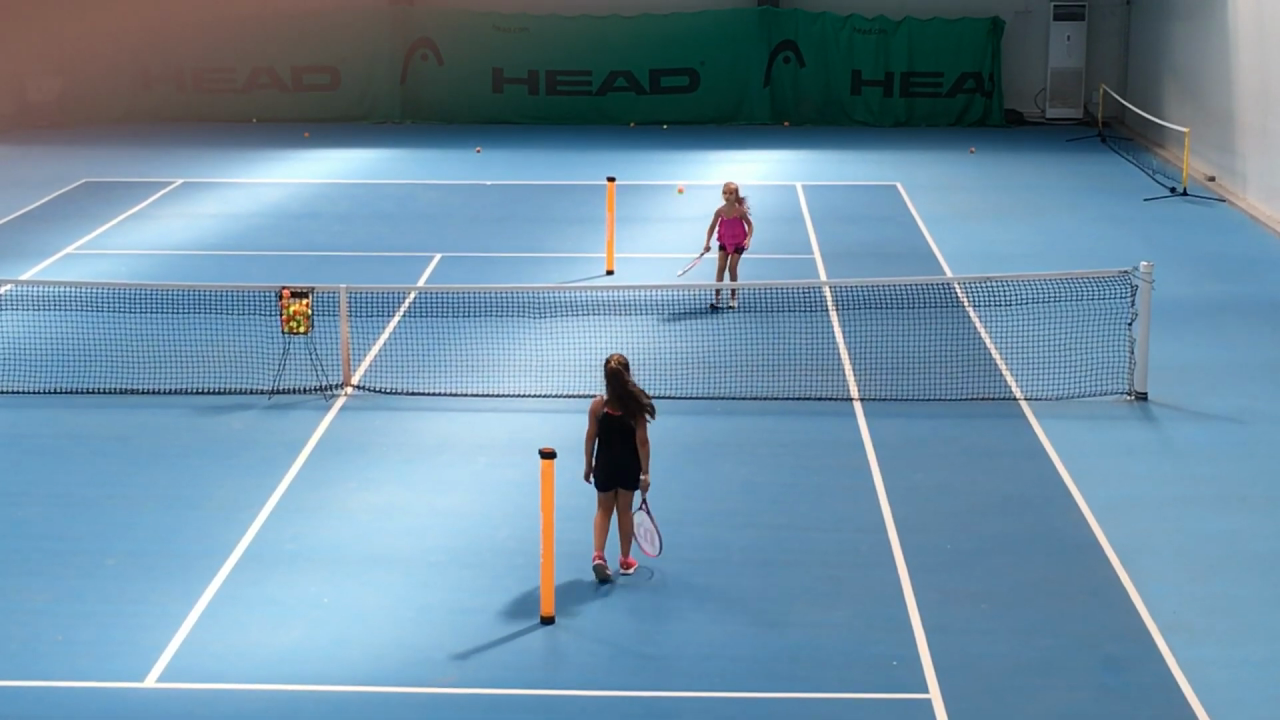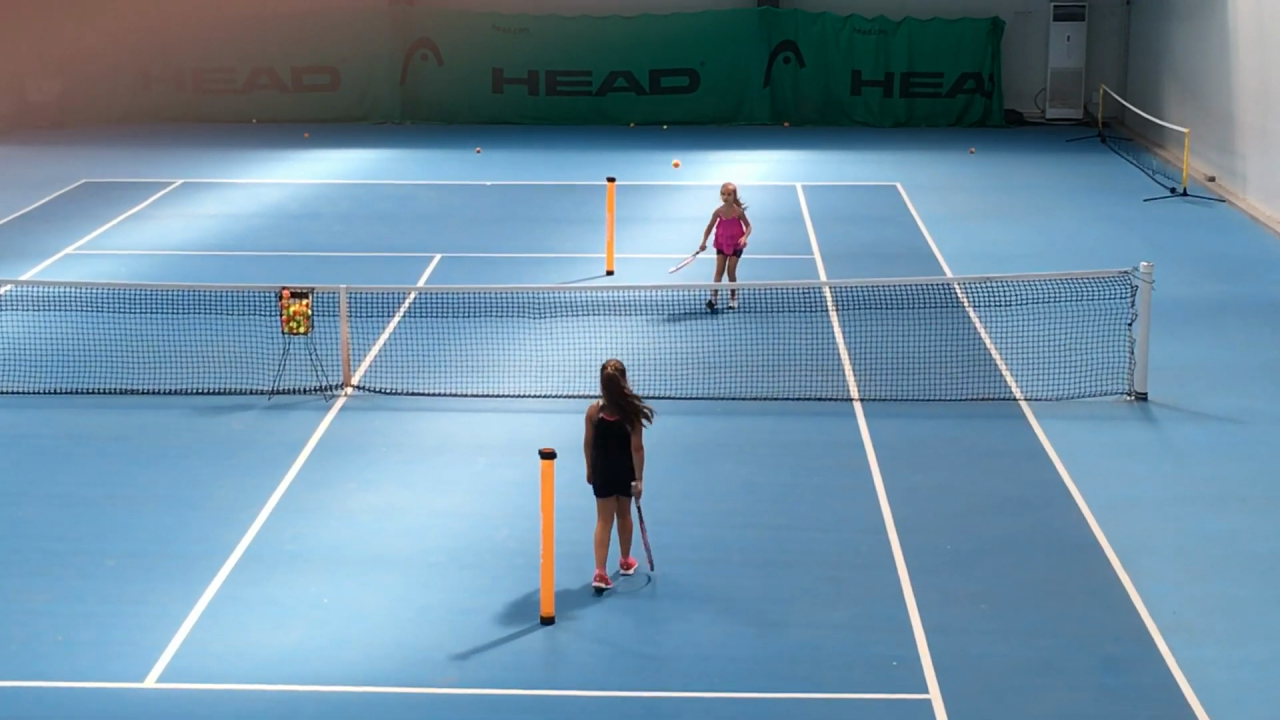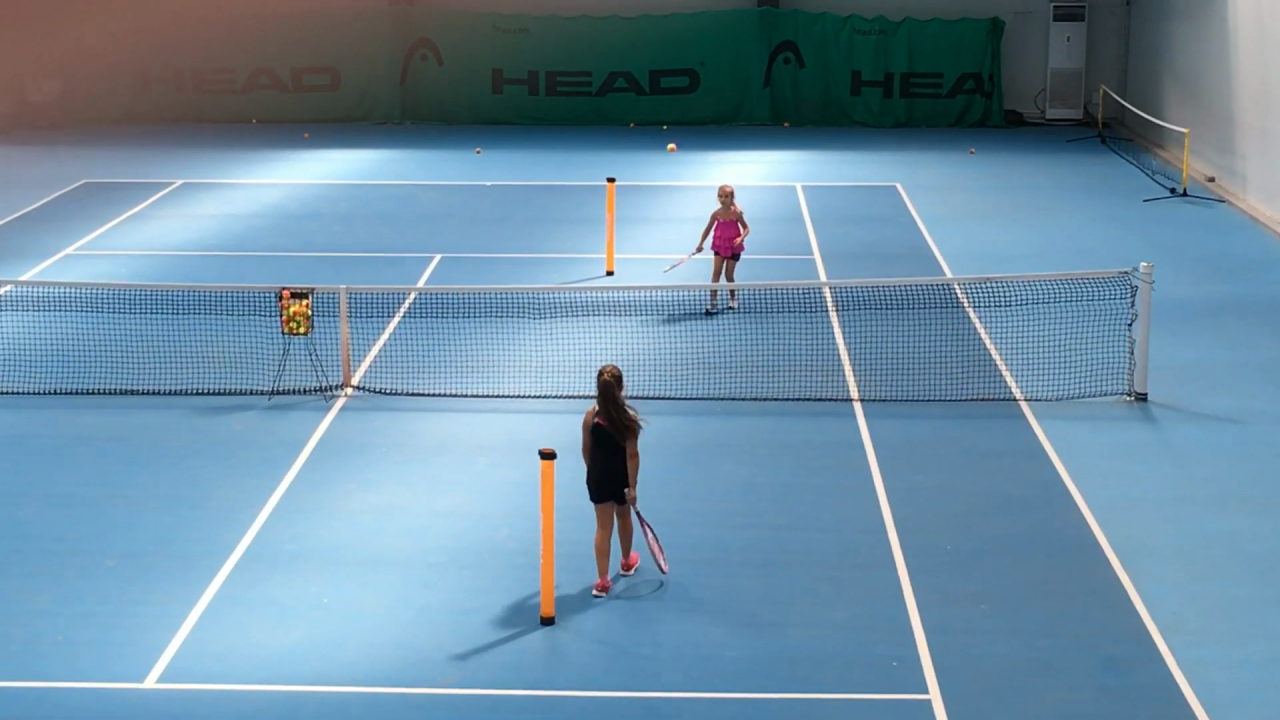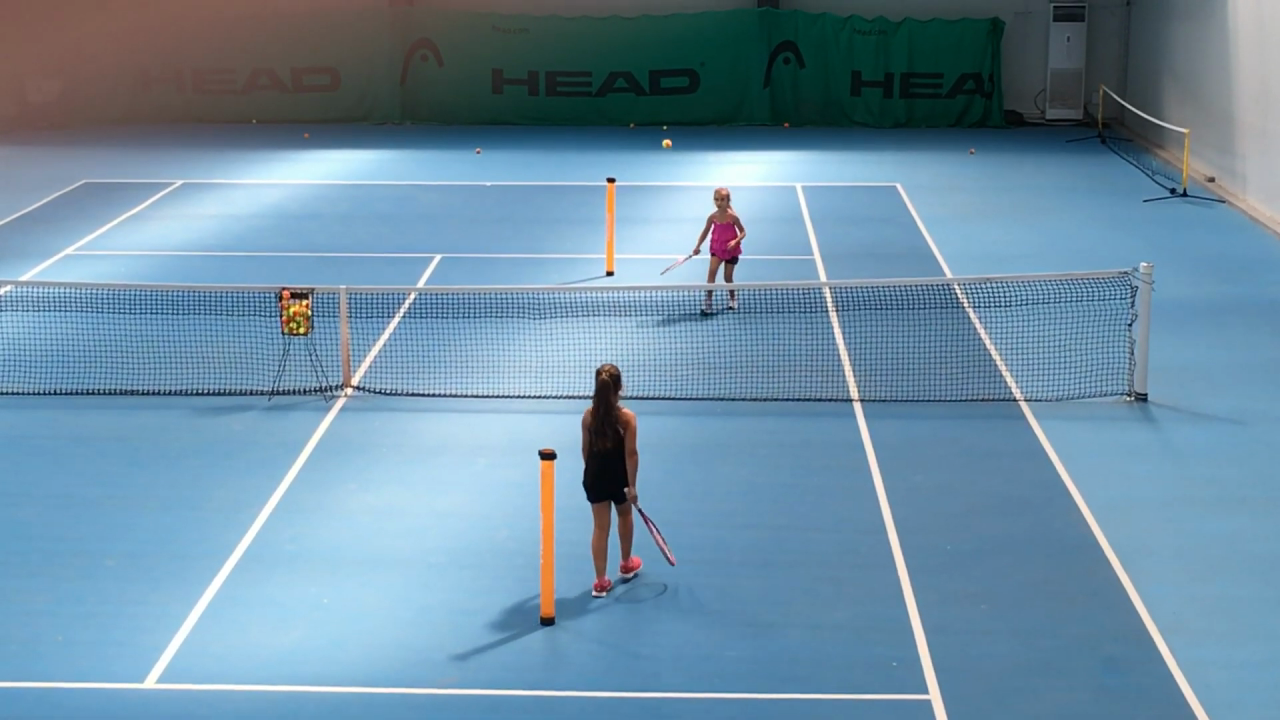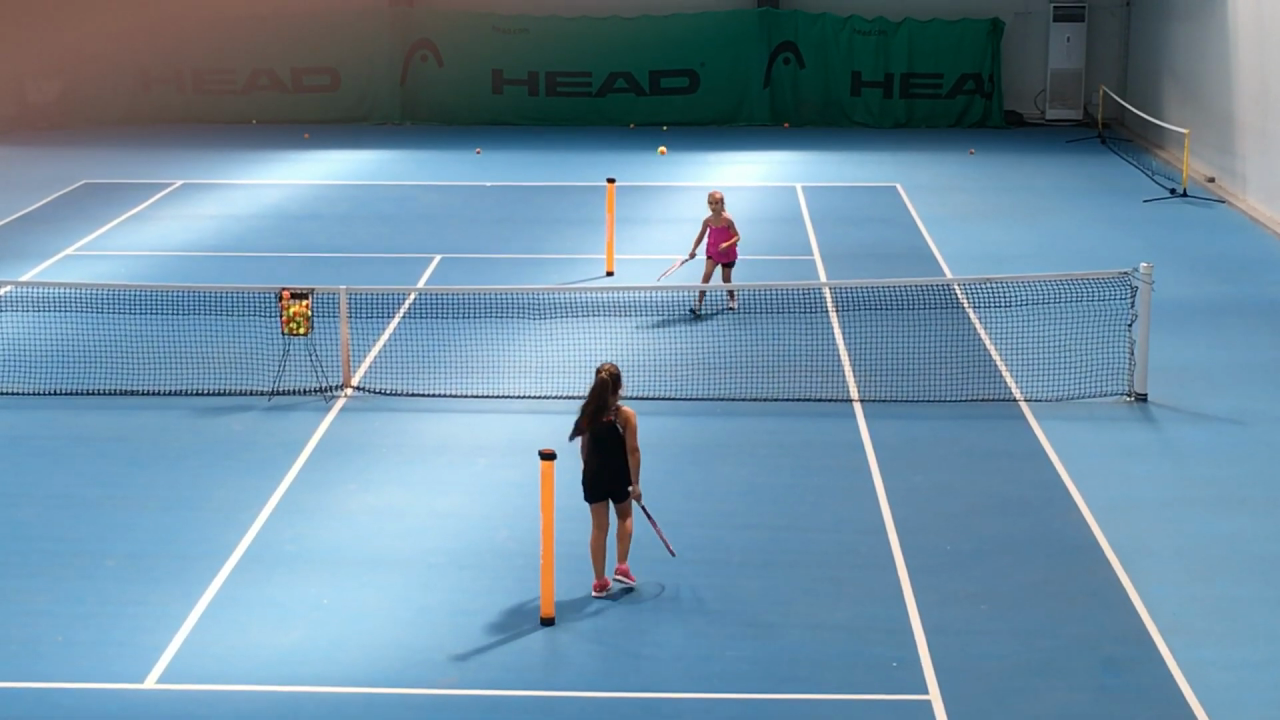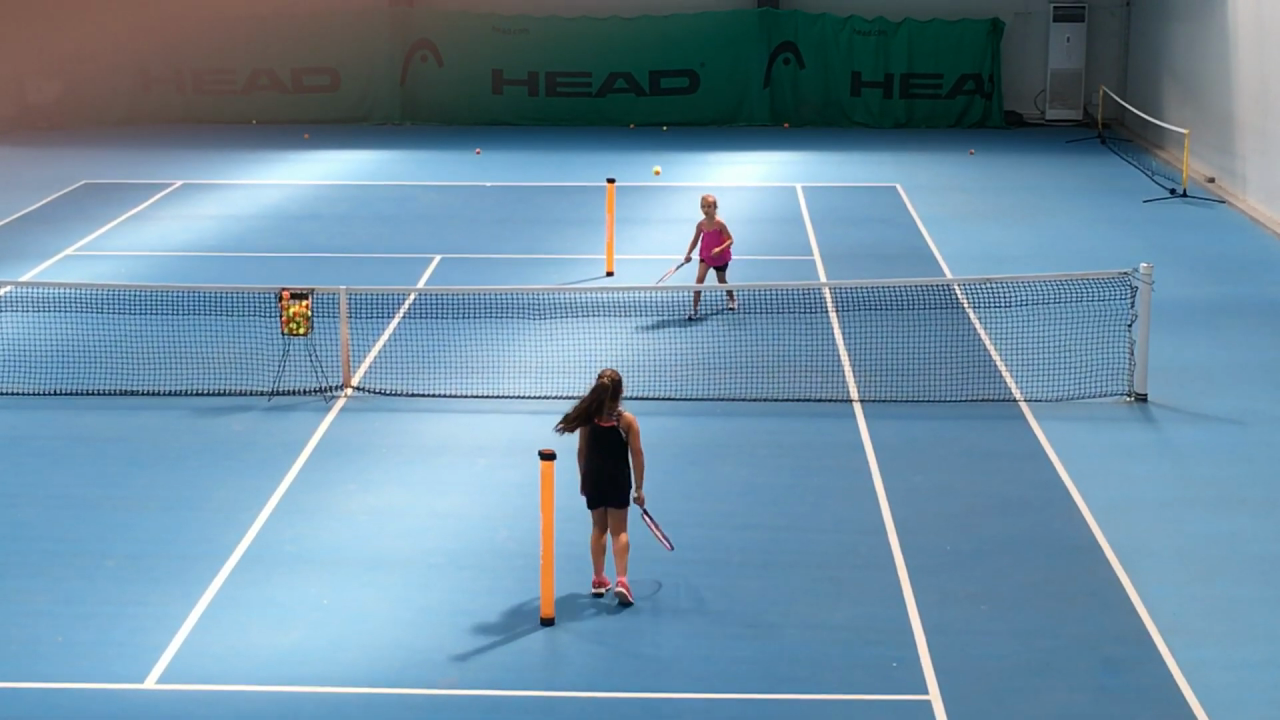
dt=0.1s
person 1, frame 1
left shoulder: (597, 405)
right shoulder: (637, 406)
left elbow: (590, 439)
right elbow: (642, 442)
left wrist: (588, 465)
right wrist: (645, 472)
left hip: (604, 465)
right hip: (629, 466)
left knee: (603, 510)
right knee: (625, 512)
left ankle: (598, 555)
right ankle: (625, 560)
person 1, frame 2
left shoulder: (593, 410)
right shoulder: (633, 411)
left elbow: (588, 444)
right elbow: (637, 447)
left wrist: (589, 469)
right wrist: (638, 478)
left hip: (601, 470)
right hip: (624, 470)
left knee: (604, 519)
right knee: (624, 515)
left ankle: (600, 574)
right ankle: (625, 561)
person 1, frame 3
left shoulder: (590, 415)
right shoulder: (629, 417)
left elbow: (586, 450)
right elbow: (632, 454)
right wrist: (632, 486)
left hip: (598, 477)
right hip: (620, 477)
left knee: (603, 527)
right knee: (623, 517)
left ankle: (602, 581)
right ankle: (627, 561)
person 1, frame 4
left shoulder: (589, 414)
right shoulder: (626, 416)
left elbow: (586, 449)
right elbow: (631, 453)
right wrist: (632, 484)
left hip: (594, 476)
right hip: (618, 476)
left knee: (600, 527)
right knee: (625, 515)
left ankle: (601, 581)
right ankle: (627, 564)
person 1, frame 5
left shoulder: (589, 414)
right shoulder: (626, 415)
left elbow: (584, 448)
right elbow: (633, 451)
right wrist: (635, 482)
left hip: (593, 477)
right hip: (618, 476)
left knee: (599, 528)
right knee: (625, 518)
left ankle: (600, 583)
right ankle: (622, 568)
person 1, frame 6
left shoulder: (588, 419)
right shoulder: (628, 420)
left elbow: (582, 453)
right elbow: (637, 455)
left wrist: (584, 479)
right wrist: (639, 487)
left hip: (594, 480)
right hip: (618, 482)
left knee: (599, 528)
right knee: (619, 531)
left ankle: (598, 580)
right ankle: (621, 581)
